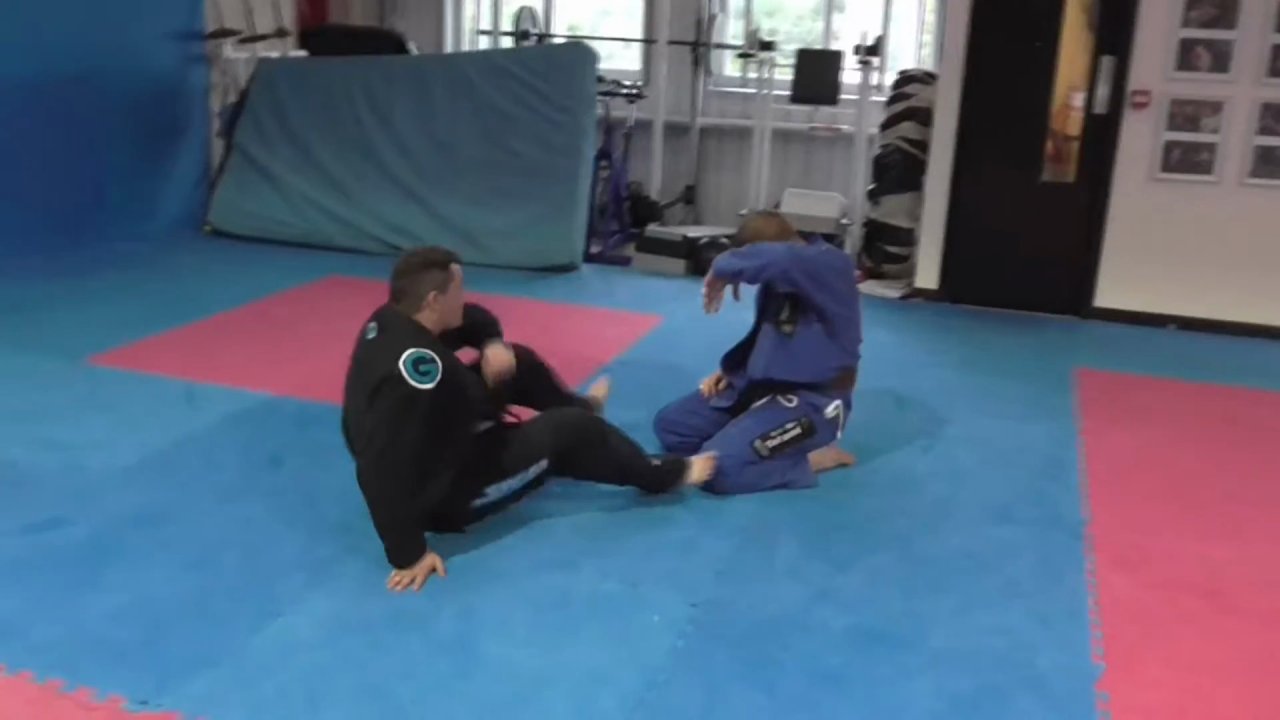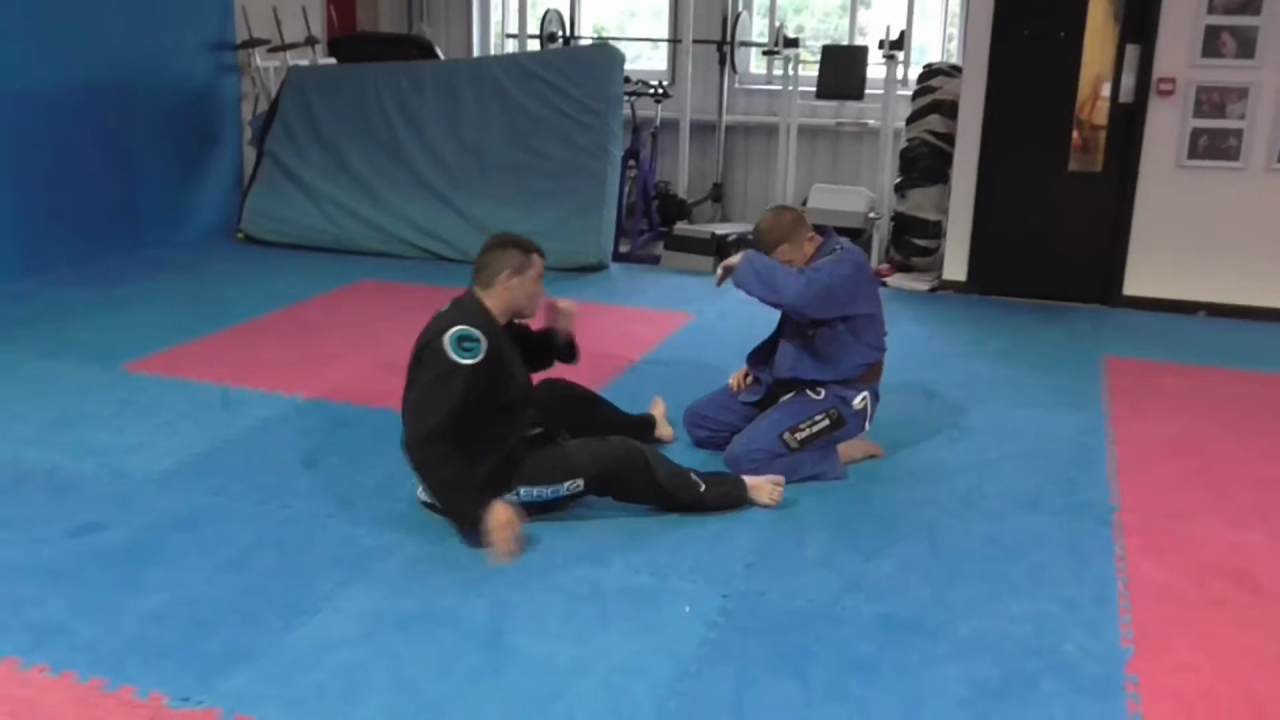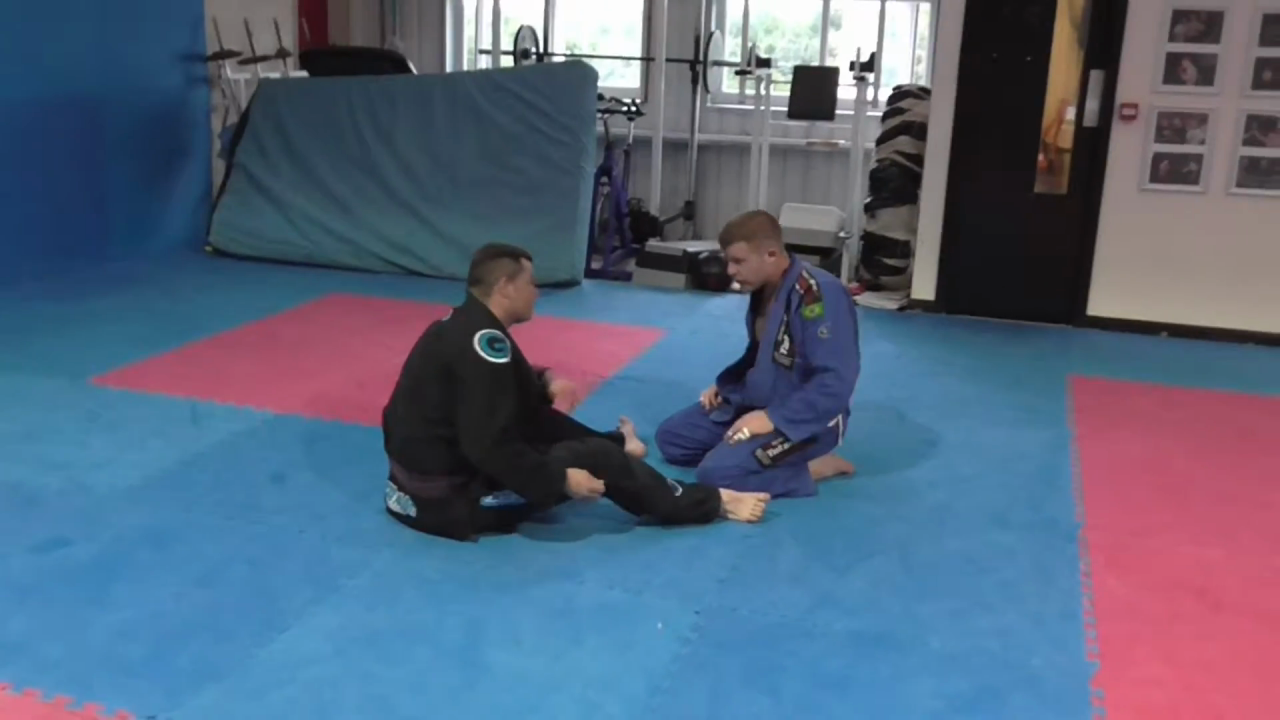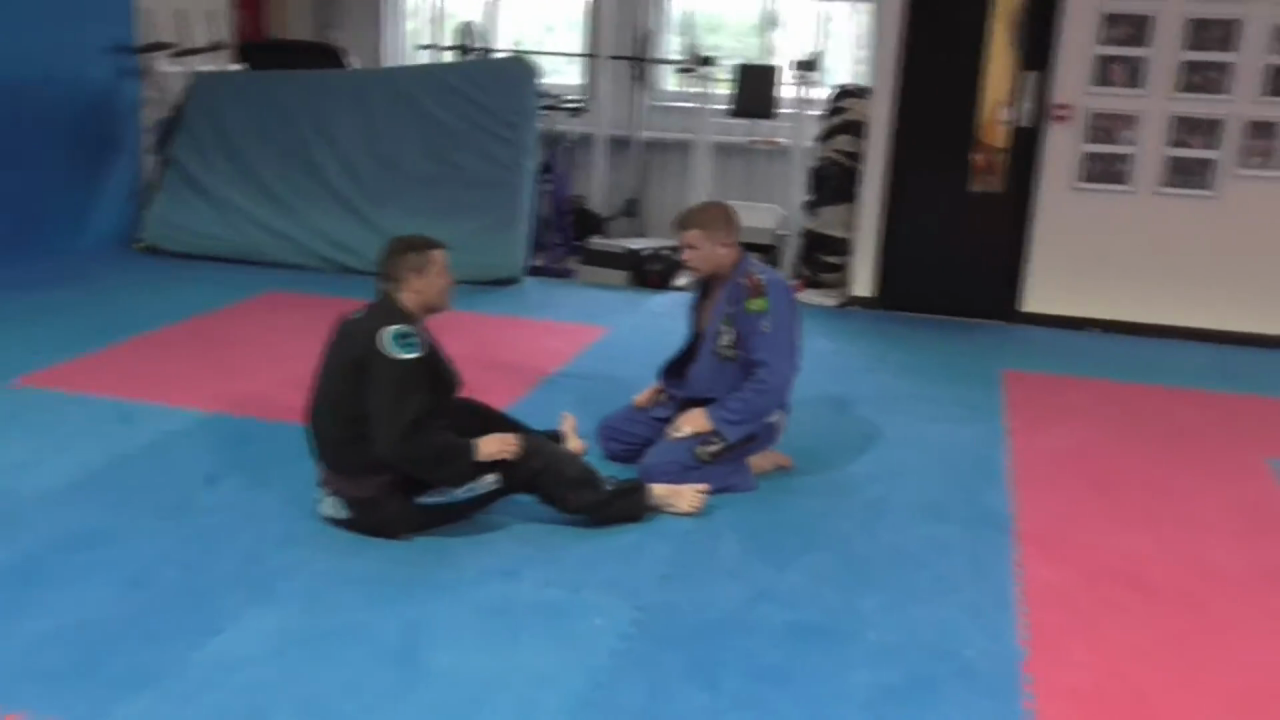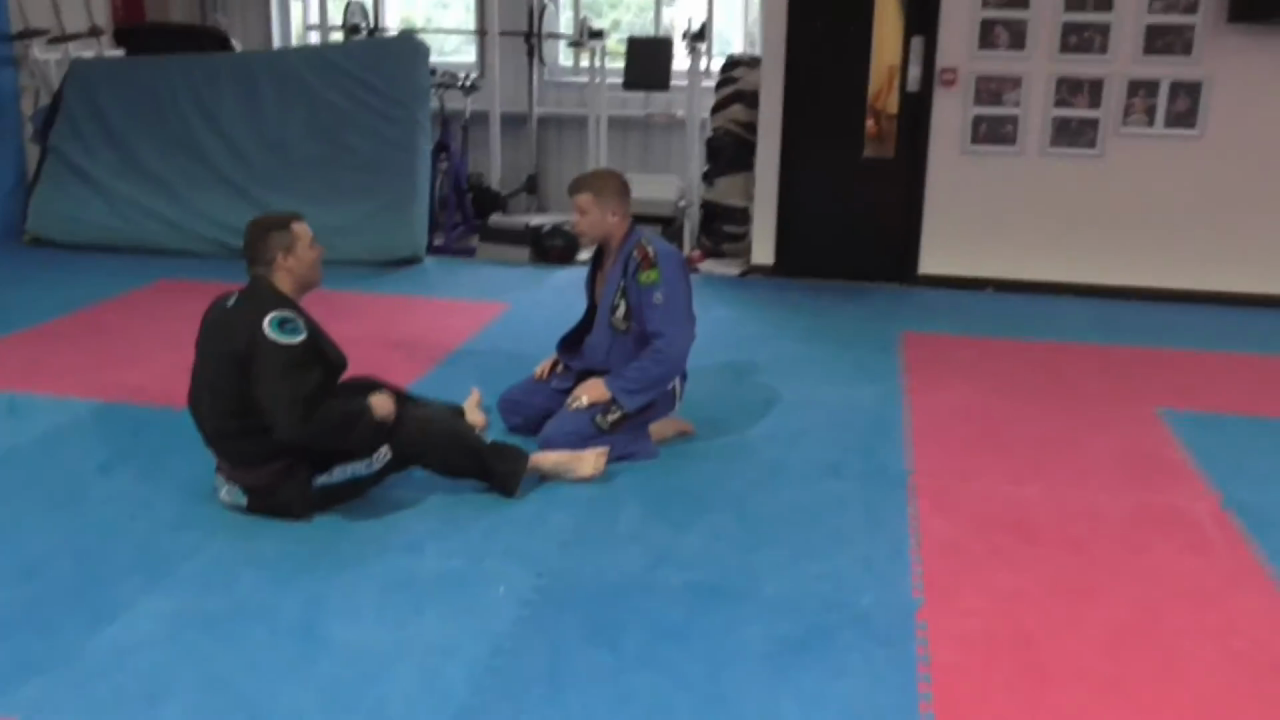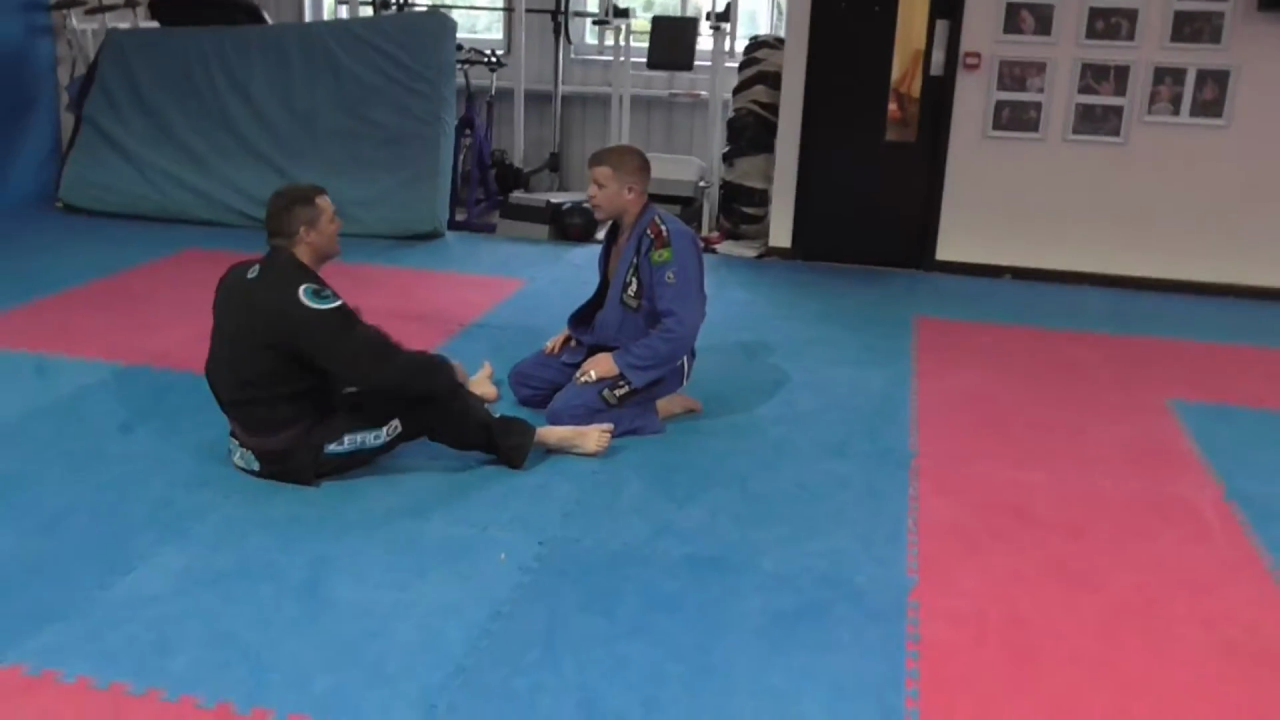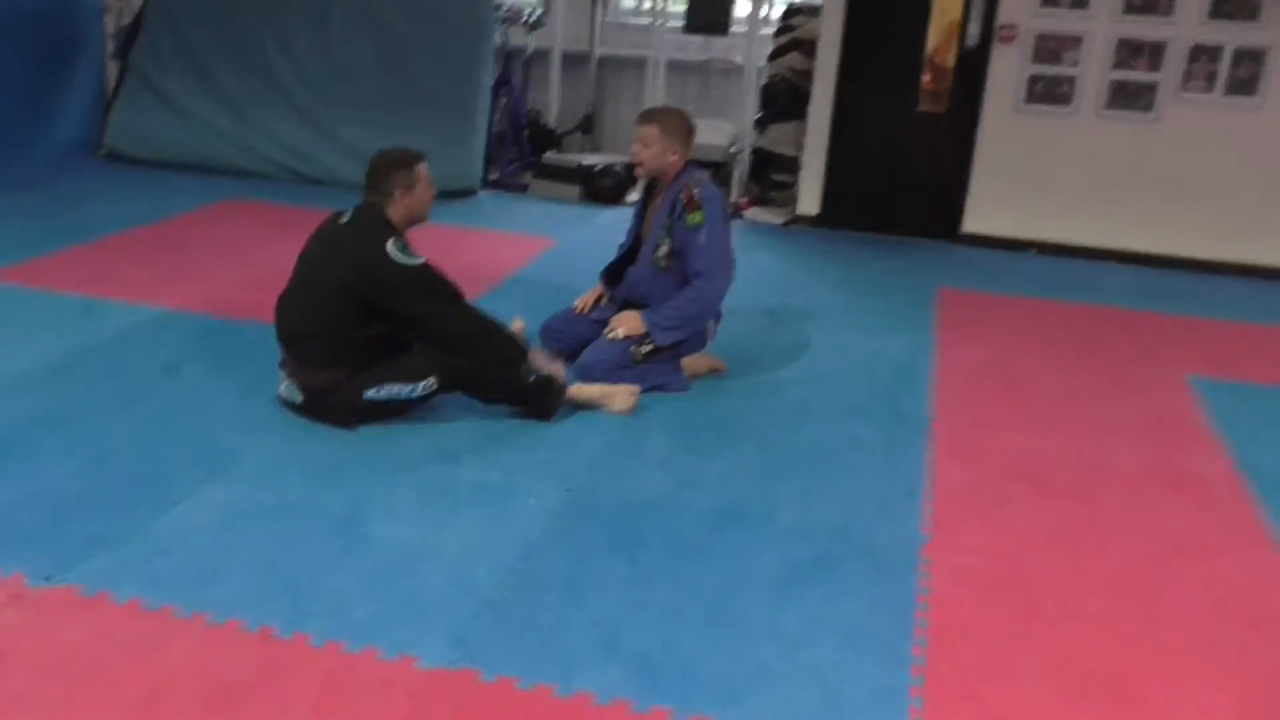
dt=0.5s
person 1, frame 1
left shoulder: (388, 320)
right shoulder: (417, 364)
left elbow: (475, 320)
right elbow: (384, 474)
left wrist: (495, 344)
right wrist: (408, 555)
left hip: (433, 449)
right hip: (437, 493)
left knee: (517, 363)
right knee: (574, 429)
left ankle: (582, 405)
right ankle: (668, 474)
person 1, frame 2
left shoulder: (475, 313)
right shoulder: (467, 340)
left elbow: (519, 359)
right elbow: (424, 440)
left wrist: (557, 335)
right wrist: (481, 508)
left hip: (485, 449)
right hip: (477, 481)
left knee: (558, 394)
right knee: (616, 460)
left ankle: (645, 427)
right ankle: (734, 491)
person 1, frame 3
left shoulder: (460, 323)
right shoulder: (485, 341)
right elbow: (491, 448)
left wrist: (541, 385)
right wrist: (561, 480)
left hip: (424, 470)
right hip: (453, 498)
left knee: (531, 418)
right knee: (594, 460)
left ankle: (616, 443)
right ankle: (711, 503)
person 1, frame 4
left shoulder: (365, 320)
right shoulder: (398, 339)
right elbow: (402, 443)
right wrist: (473, 451)
left hip: (352, 473)
right hip: (385, 495)
left knee: (465, 415)
right knee: (524, 459)
left ankle: (553, 443)
right ankle: (644, 499)
person 1, frame 5
left shoulder: (230, 306)
right shoulder: (277, 325)
right elbow: (302, 425)
right wrist: (368, 413)
left hip: (245, 456)
right hip: (280, 479)
left knee: (366, 391)
right knee: (414, 430)
left ankle: (456, 418)
right ankle: (534, 463)
person 1, frame 6
left shoulder: (242, 276)
right shoulder: (302, 298)
right elbow: (381, 363)
right wrist: (445, 371)
left hip: (255, 427)
right hip: (292, 446)
left knee: (385, 370)
right knee: (424, 403)
left ankle: (459, 393)
right ankle: (540, 437)
person 1, frame 7
left shoulder: (348, 225)
right shoulder: (381, 254)
right elbow: (451, 317)
right wrist: (526, 355)
left hip: (309, 370)
right hip: (333, 390)
right knee: (456, 362)
left ankle: (501, 341)
right ankle: (566, 394)
person 2, frame 1
left shoulder: (831, 266)
right shoulder: (779, 276)
left elbow: (778, 259)
left wrist: (722, 269)
right wrist: (730, 368)
left hip: (810, 401)
right hip: (762, 385)
left knee: (717, 466)
right knee: (670, 425)
left ankle: (814, 458)
right ankle: (779, 443)
person 2, frame 2
left shoulder: (845, 263)
right shoulder: (798, 265)
left elbow: (798, 293)
left wrist: (747, 262)
right wrist: (756, 364)
left hip: (837, 394)
right hip: (791, 381)
left knee: (744, 457)
right knee: (699, 420)
left ankle: (844, 450)
right ankle: (803, 437)
person 2, frame 3
left shoulder: (821, 295)
right shoulder: (764, 289)
left elbow: (836, 382)
left wrist: (774, 419)
right wrist: (725, 384)
left hip: (804, 417)
right hip: (757, 401)
left knee: (717, 473)
right knee: (670, 437)
left ankle: (814, 467)
right ankle: (778, 455)
person 2, frame 4
left shoulder: (766, 291)
right shoulder: (711, 282)
left elbow: (773, 379)
left wrist: (715, 417)
right wrist: (666, 383)
left hip: (742, 415)
right hip: (696, 398)
left knee: (658, 468)
right knee: (613, 433)
left ankle: (753, 461)
right ankle: (714, 449)
person 2, frame 5
left shoulder: (658, 261)
right shoulder: (605, 253)
left elbow: (670, 350)
left wrist: (612, 386)
right wrist: (564, 353)
left hip: (641, 385)
right hip: (594, 369)
left knee: (558, 439)
right knee: (513, 406)
left ankle: (654, 429)
right ankle: (617, 420)
person 2, frame 6
left shoulder: (670, 240)
right shoulder: (618, 229)
left elbow: (681, 327)
left wrist: (620, 361)
right wrist: (577, 328)
left hip: (650, 361)
right hip: (605, 345)
left knee: (565, 413)
right knee: (523, 379)
left ankle: (661, 405)
person 2, frame 7
left shoulder: (701, 201)
right shoulder: (656, 186)
left elbow: (709, 288)
left wrist: (648, 321)
right wrist: (607, 283)
left hip: (677, 319)
right hip: (632, 301)
left knee: (593, 368)
right knee: (553, 335)
left ankle: (686, 364)
